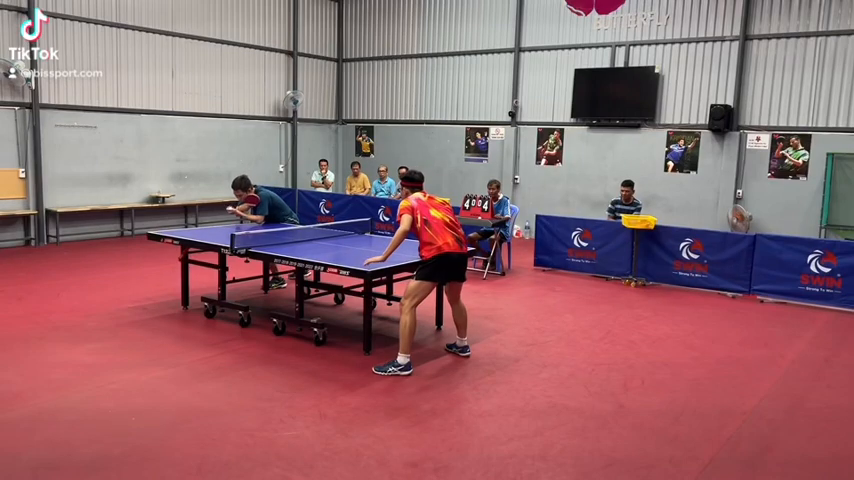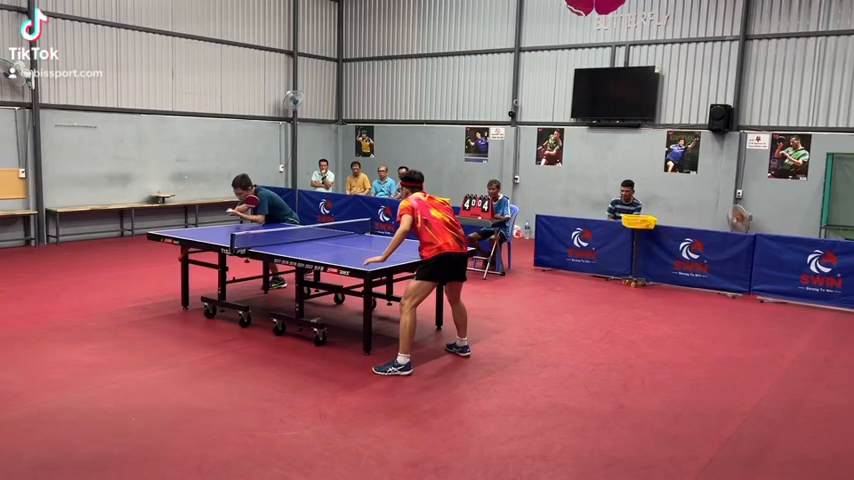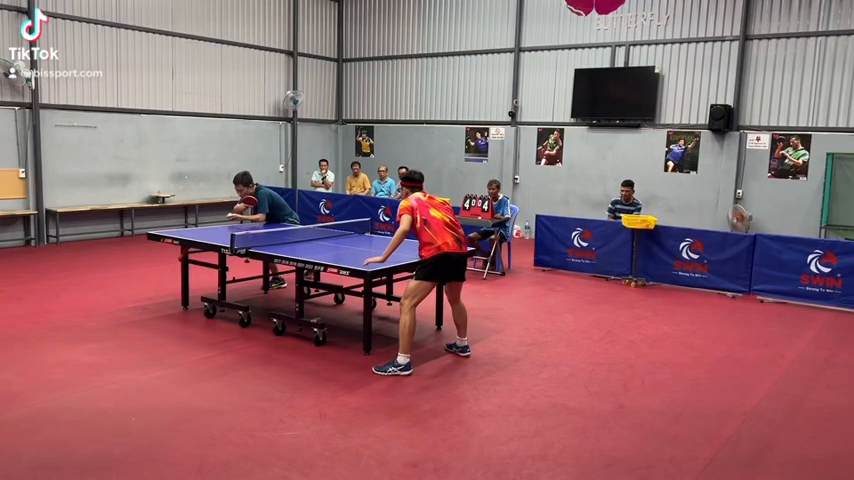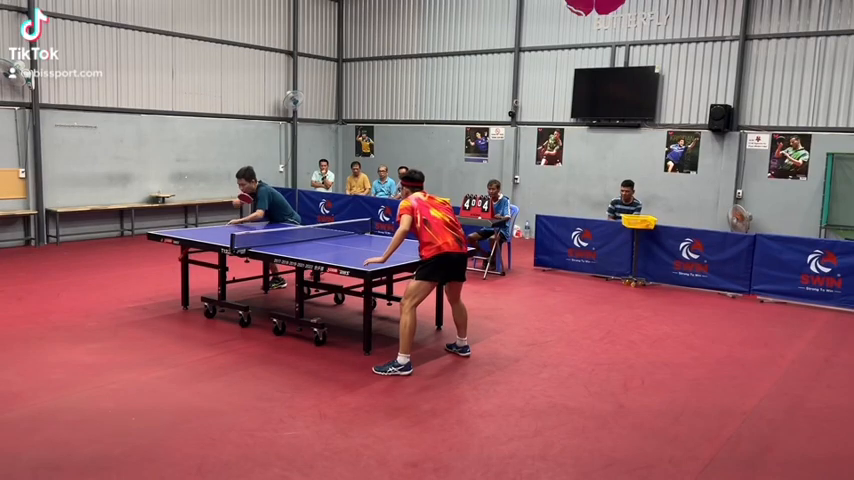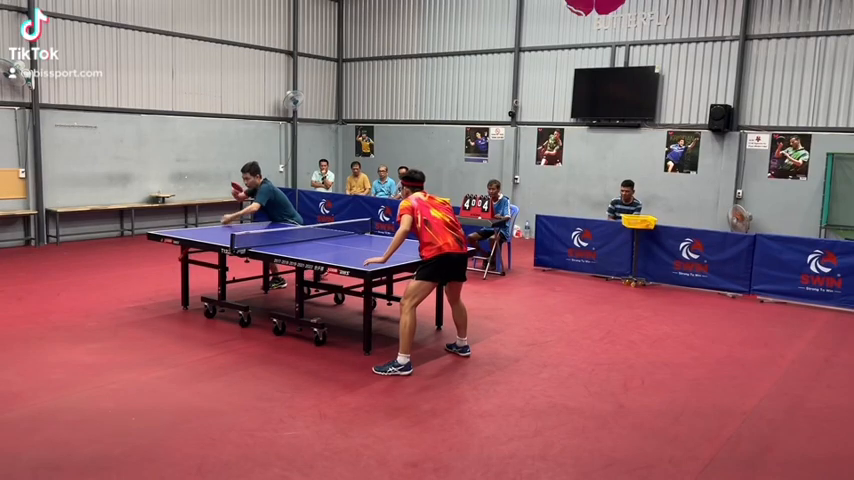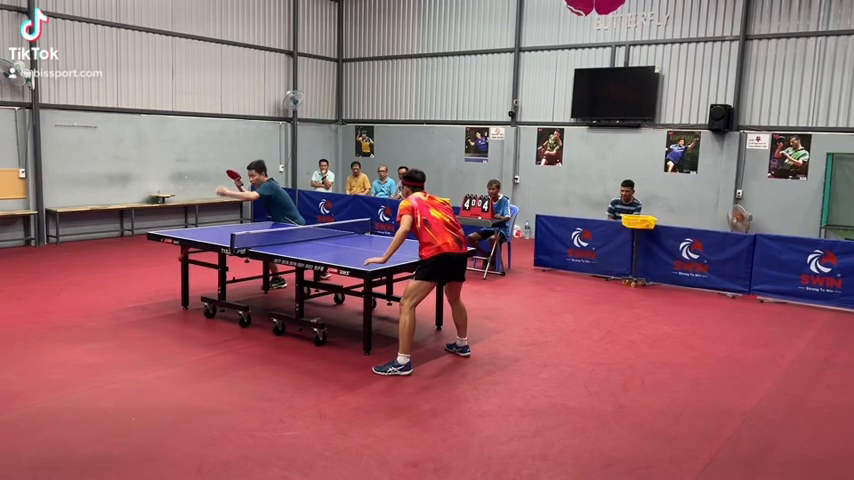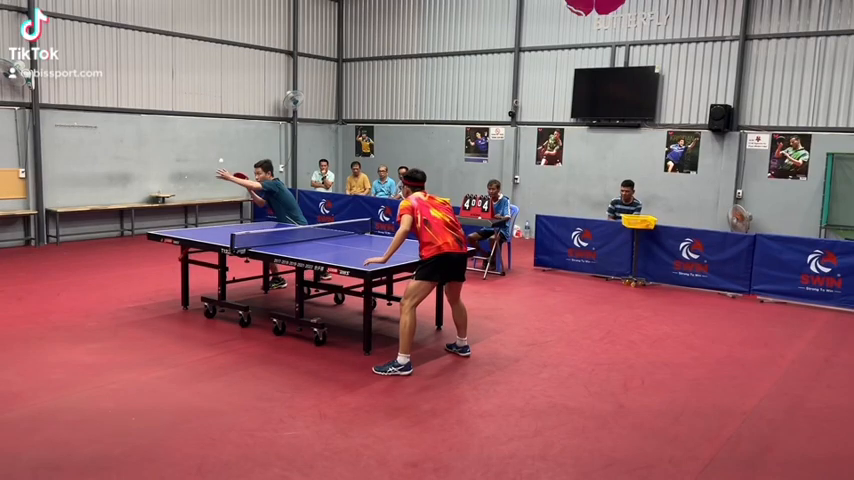
dt=0.1s
person 1, frame 1
left shoulder: (408, 203)
right shoulder: (441, 201)
left elbow: (405, 228)
left wrist: (384, 256)
left hip: (438, 255)
right hip: (460, 252)
left knee: (407, 304)
right knee: (454, 299)
left ankle: (403, 362)
right ankle: (462, 345)
person 1, frame 2
left shoulder: (408, 203)
right shoulder: (441, 201)
left elbow: (405, 228)
left wrist: (384, 257)
left hip: (438, 256)
right hip: (460, 252)
left knee: (407, 304)
right knee: (454, 299)
left ankle: (403, 362)
right ankle: (462, 345)
person 1, frame 3
left shoulder: (408, 203)
right shoulder: (441, 201)
left elbow: (404, 229)
left wrist: (383, 257)
left hip: (438, 256)
right hip: (460, 252)
left knee: (407, 304)
right knee: (454, 299)
left ankle: (403, 362)
right ankle: (462, 344)
person 1, frame 4
left shoulder: (408, 203)
right shoulder: (441, 201)
left elbow: (404, 229)
left wrist: (384, 257)
left hip: (438, 255)
right hip: (460, 252)
left knee: (407, 304)
right knee: (454, 299)
left ankle: (403, 362)
right ankle: (462, 344)
person 1, frame 5
left shoulder: (408, 203)
right shoulder: (441, 201)
left elbow: (405, 229)
left wrist: (384, 258)
left hip: (438, 256)
right hip: (460, 253)
left knee: (407, 304)
right knee: (454, 299)
left ankle: (403, 362)
right ankle: (462, 345)
person 1, frame 6
left shoulder: (408, 203)
right shoulder: (441, 201)
left elbow: (405, 229)
left wrist: (384, 258)
left hip: (437, 256)
right hip: (459, 253)
left knee: (407, 304)
right knee: (454, 299)
left ankle: (403, 362)
right ankle: (462, 345)
person 1, frame 7
left shoulder: (409, 202)
right shoulder: (441, 201)
left elbow: (404, 229)
left wrist: (384, 258)
left hip: (437, 256)
right hip: (460, 253)
left knee: (407, 304)
right knee: (454, 298)
left ankle: (403, 362)
right ankle: (462, 345)
person 2, frame 1
left shoulder: (262, 195)
right shoulder: (249, 196)
left elbow: (259, 219)
right elbow: (238, 211)
left wrist: (239, 213)
right wrist: (247, 204)
left hip: (288, 223)
right hip: (276, 223)
left ankle: (277, 279)
person 2, frame 2
left shoulder: (262, 195)
right shoulder: (249, 196)
left elbow: (260, 219)
right elbow: (237, 210)
left wrist: (239, 214)
right wrist: (246, 205)
left hip: (289, 223)
right hip: (277, 223)
left ankle: (277, 279)
person 2, frame 3
left shoulder: (262, 194)
right shoulder: (251, 194)
left elbow: (261, 218)
right elbow: (237, 210)
left wrist: (239, 217)
right wrist: (243, 205)
left hip: (290, 223)
right hip: (279, 222)
left ankle: (277, 279)
person 2, frame 4
left shoulder: (263, 191)
right shoulder: (252, 190)
left elbow: (259, 214)
right elbow: (236, 203)
left wrist: (239, 221)
right wrist: (239, 201)
left hip: (290, 223)
right hip: (280, 222)
left ankle: (277, 279)
person 2, frame 5
left shoulder: (266, 188)
right shoulder: (258, 187)
left elbow: (254, 208)
right elbow: (241, 197)
left wrist: (233, 216)
right wrist: (237, 194)
left hip: (292, 224)
right hip: (284, 223)
left ankle: (277, 279)
person 2, frame 6
left shoulder: (268, 186)
right shoulder: (265, 185)
left elbow: (251, 196)
right elbow: (250, 196)
left wrist: (227, 193)
right wrist: (240, 187)
left hip: (293, 225)
right hip: (293, 224)
left ankle: (277, 279)
person 2, frame 7
left shoulder: (274, 184)
right shoulder: (274, 186)
left elbow: (253, 185)
right elbow: (261, 204)
left wrist: (230, 177)
right wrist: (250, 191)
right hip: (299, 225)
left ankle: (277, 279)
